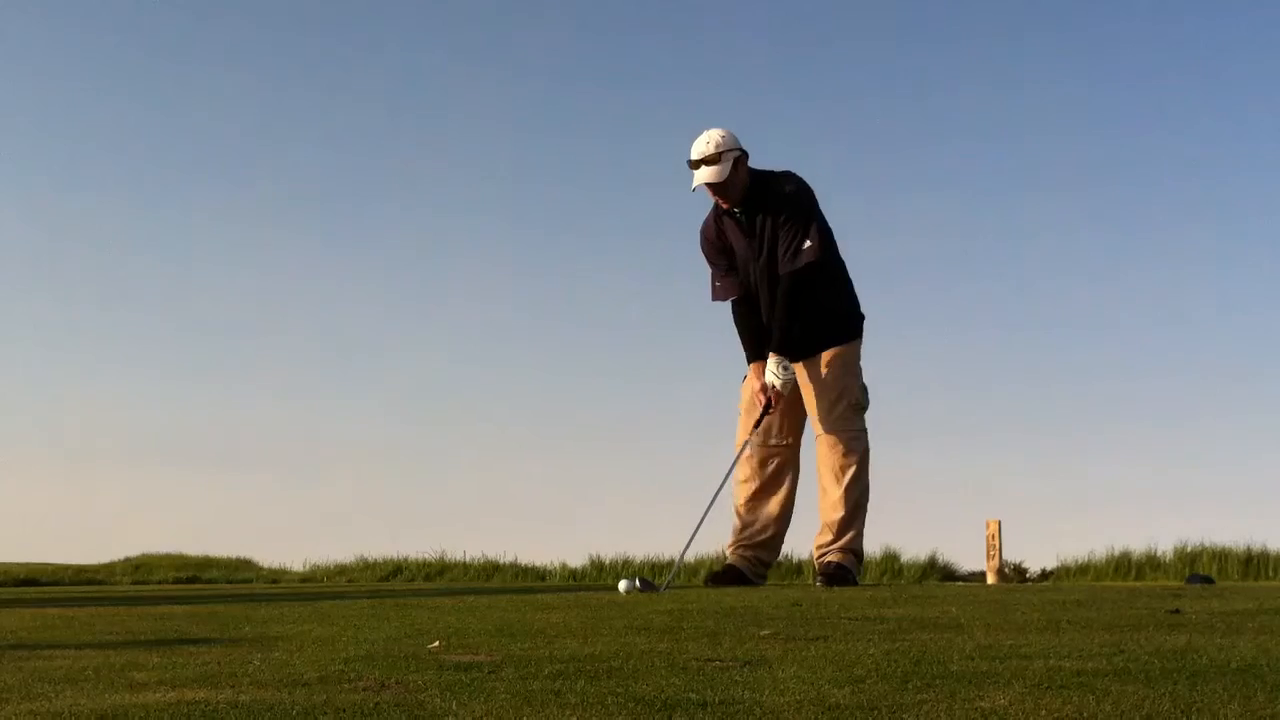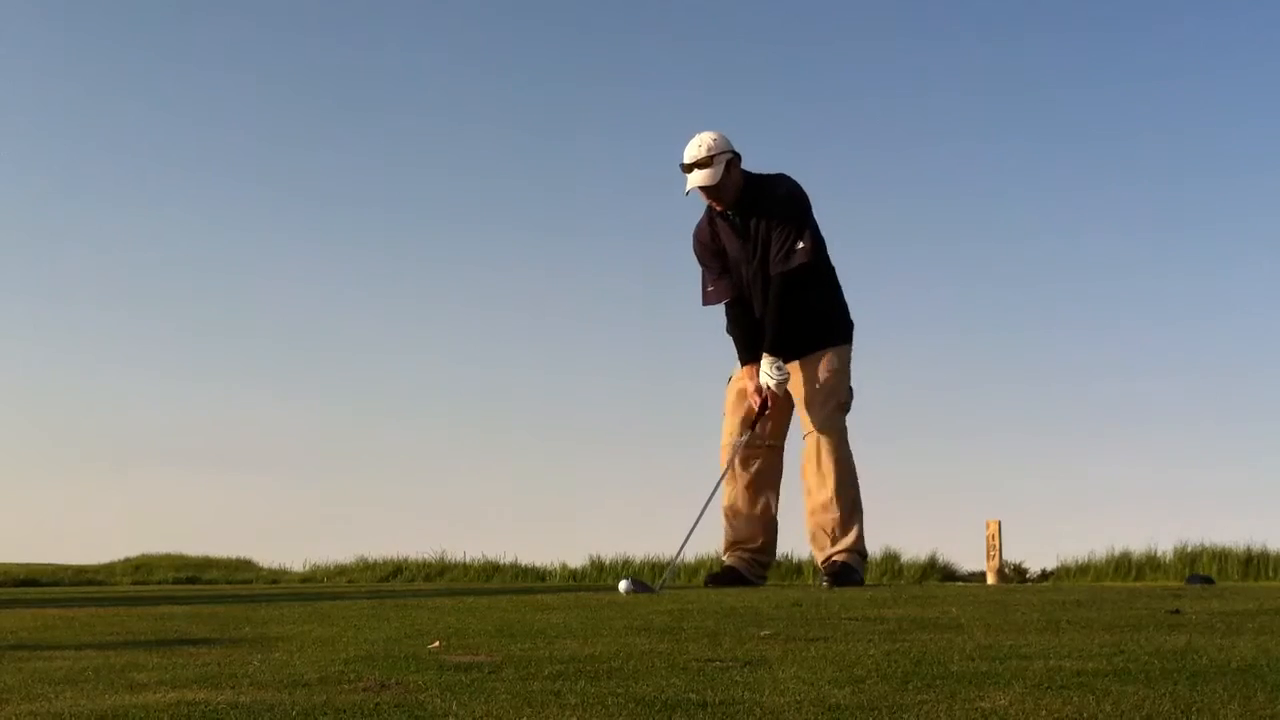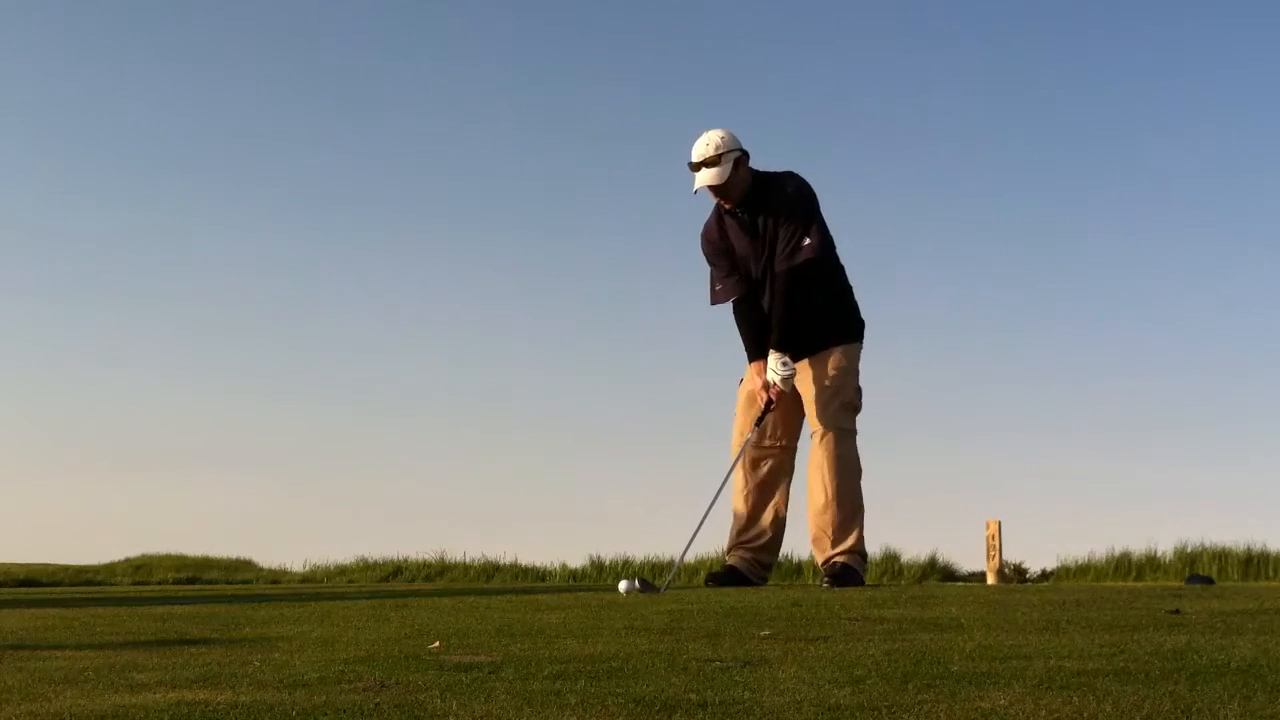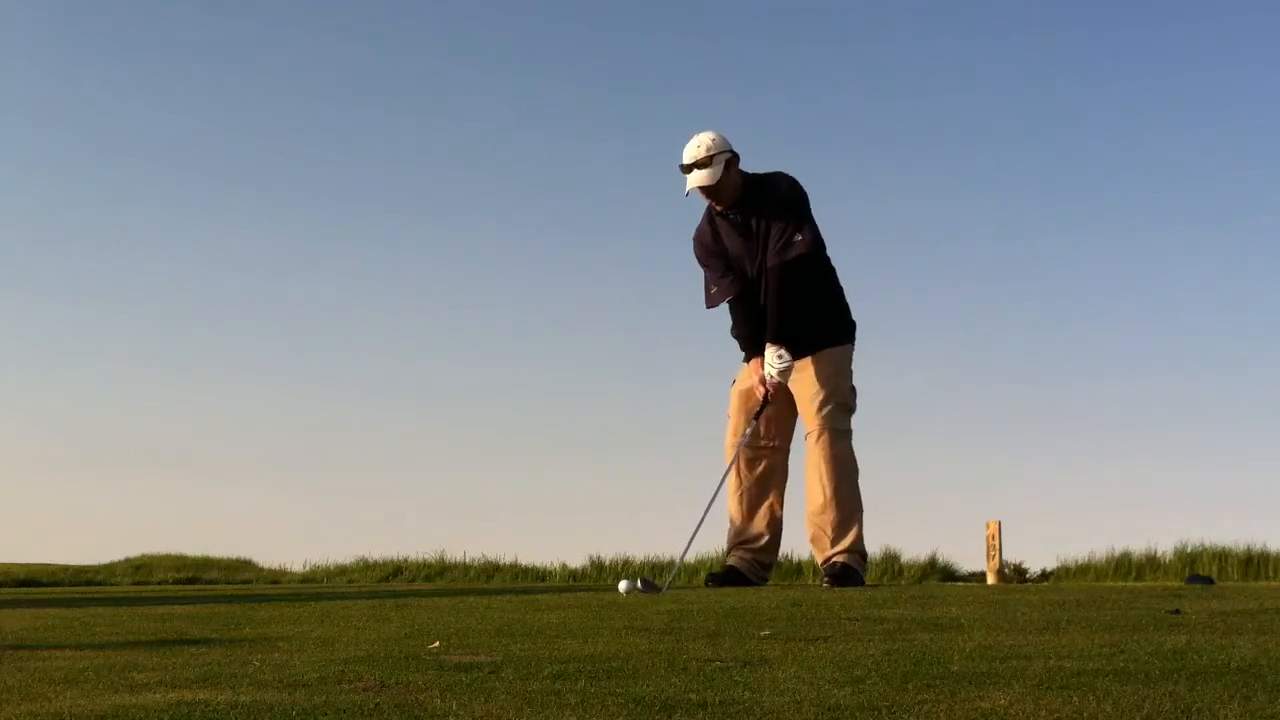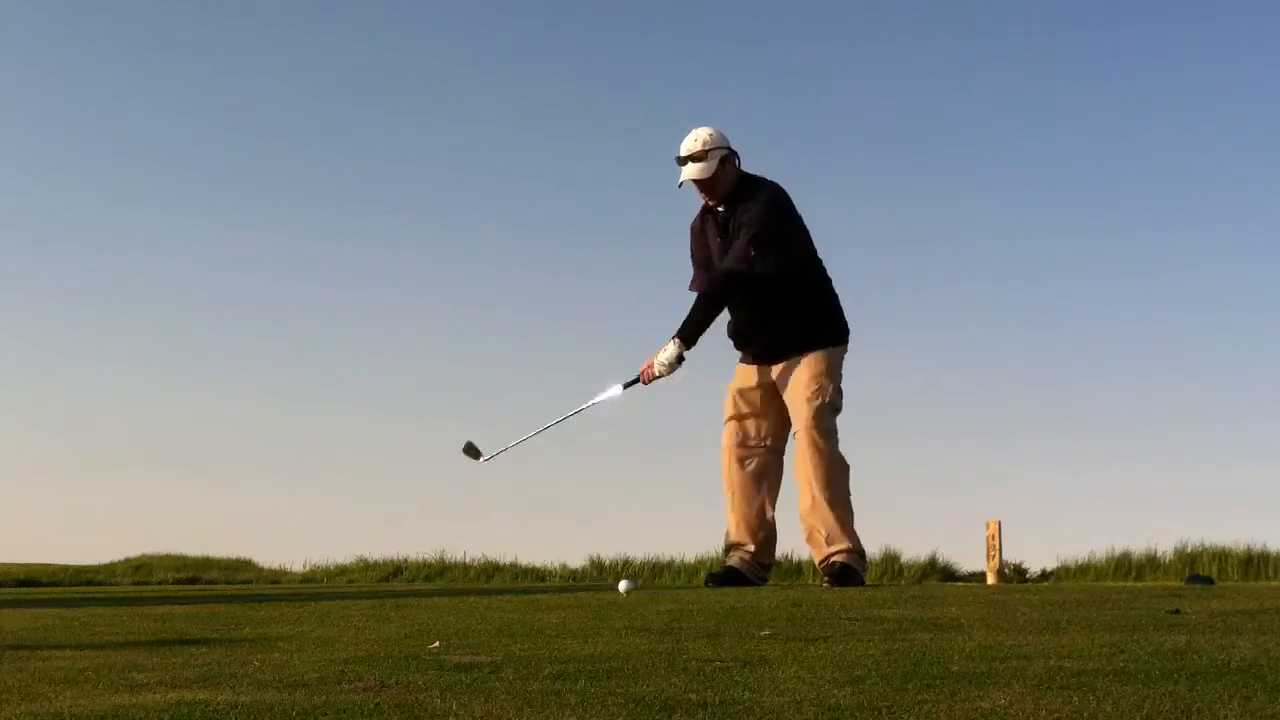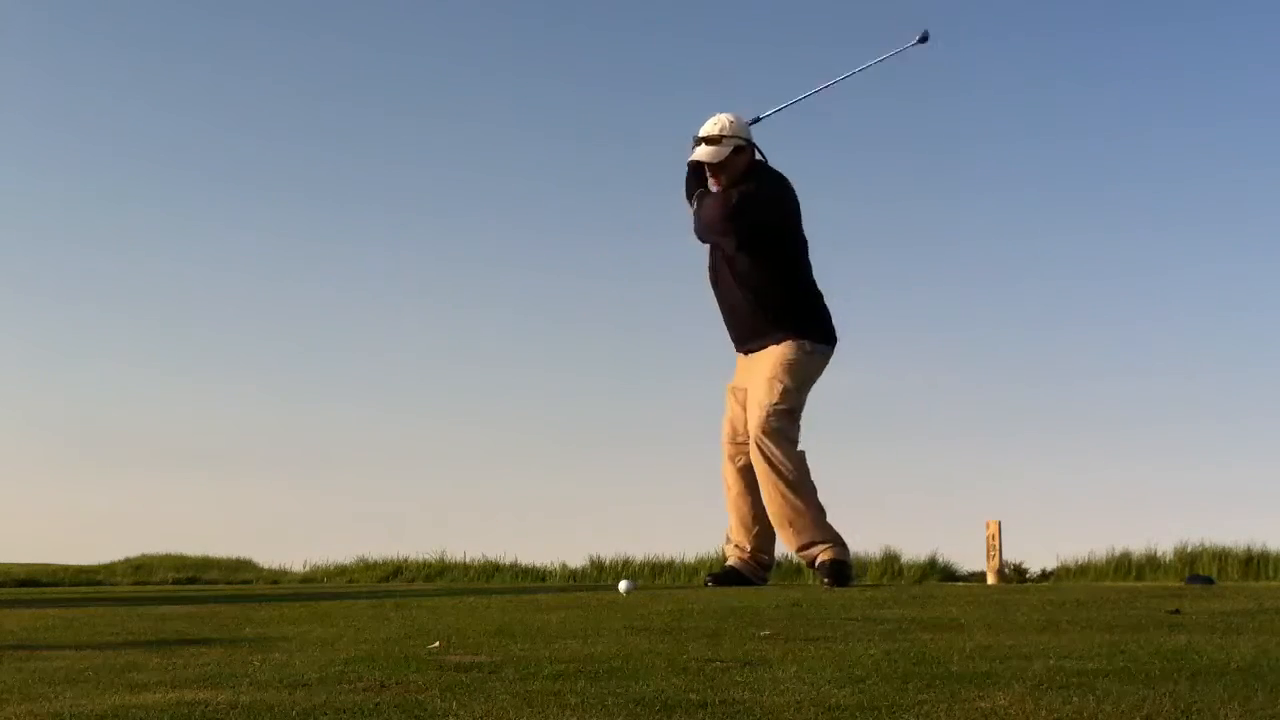
dt=0.4s
person 1, frame 1
left shoulder: (790, 194)
right shoulder: (714, 230)
left elbow: (797, 279)
right elbow: (740, 300)
left wrist: (779, 355)
right wrist: (757, 364)
left hip: (827, 335)
right hip: (767, 348)
left knee: (839, 438)
right knee: (761, 447)
left ankle: (838, 558)
right ankle: (748, 559)
person 1, frame 2
left shoulder: (782, 196)
right shoulder: (707, 233)
left elbow: (789, 279)
right elbow: (733, 303)
left wrist: (773, 356)
right wrist: (749, 365)
left hip: (818, 340)
right hip: (757, 350)
left knee: (824, 436)
right knee: (742, 446)
left ankle: (842, 558)
right ankle: (746, 559)
person 1, frame 3
left shoulder: (792, 193)
right shoulder: (715, 231)
left elbow: (796, 275)
right elbow: (742, 299)
left wrist: (780, 351)
right wrist: (757, 361)
left hip: (827, 338)
right hip: (767, 349)
left knee: (830, 434)
right knee: (755, 444)
left ankle: (842, 558)
right ankle: (748, 559)
person 1, frame 4
left shoulder: (782, 193)
right shoulder: (707, 234)
left elbow: (786, 271)
right elbow: (737, 298)
left wrist: (777, 345)
right wrist: (755, 357)
left hip: (819, 340)
right hip: (760, 350)
left knee: (826, 436)
right knee: (748, 443)
left ankle: (842, 558)
right ankle: (749, 558)
person 1, frame 5
left shoulder: (767, 203)
right shoulder: (704, 225)
left elbow: (730, 280)
right elbow: (712, 288)
left wrist: (678, 343)
right wrist: (680, 345)
left hip: (810, 343)
right hip: (757, 353)
left knee: (813, 436)
right knee: (743, 448)
left ankle: (842, 557)
right ankle: (750, 558)
person 1, frame 6
left shoulder: (759, 197)
right shoulder: (744, 189)
left elbow: (706, 223)
right elbow: (701, 196)
left wrist: (706, 191)
right wrist: (700, 168)
left hip: (793, 340)
right hip: (757, 345)
left knee: (766, 433)
right knee: (738, 447)
left ankle: (824, 552)
right ankle: (748, 559)
